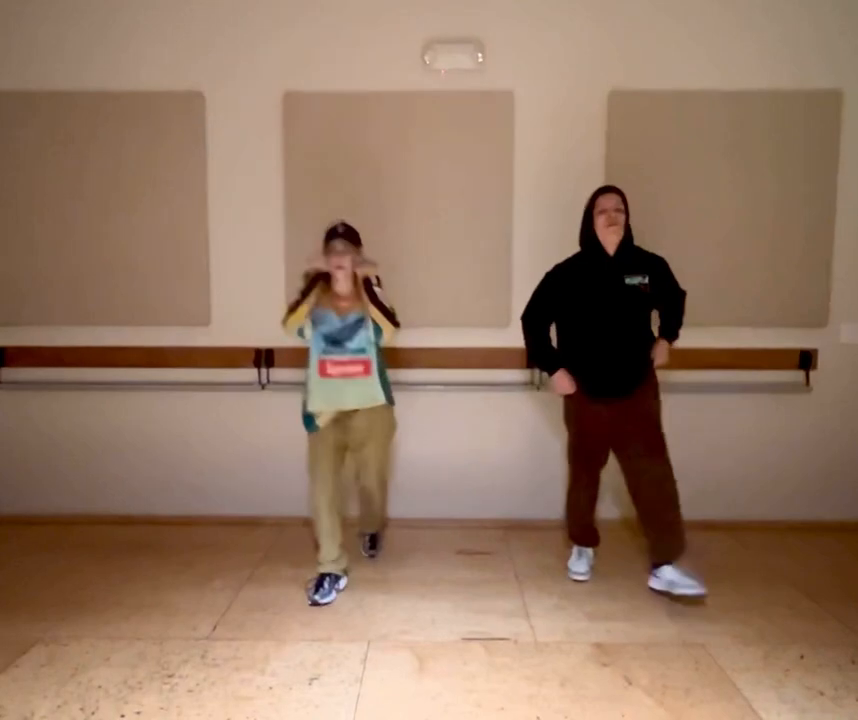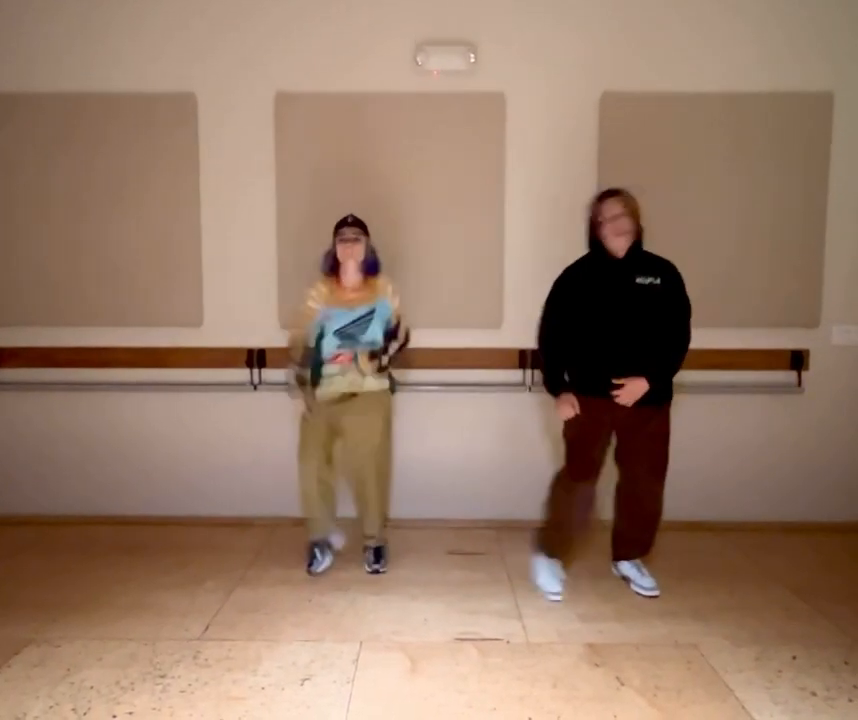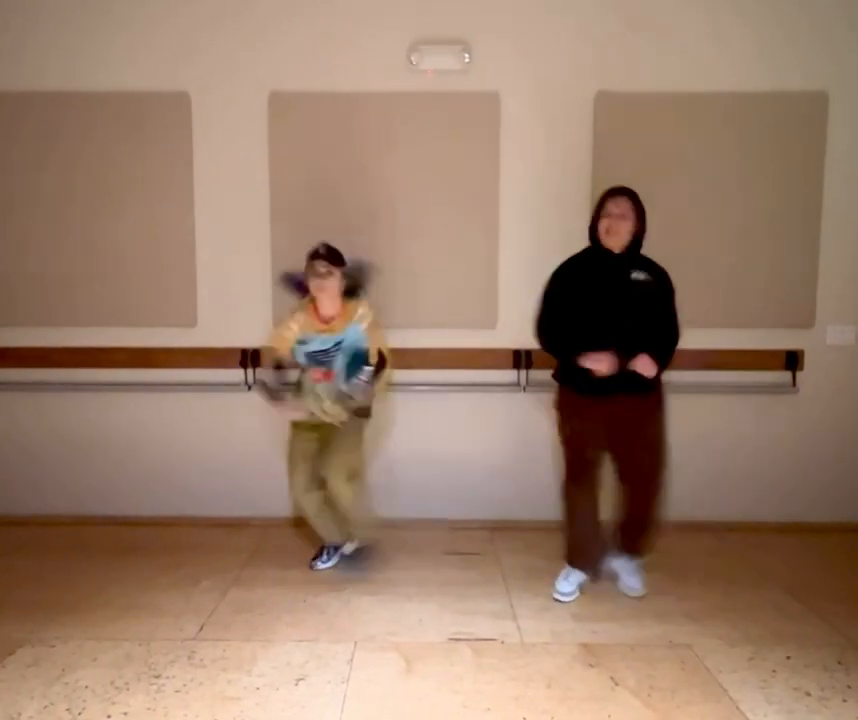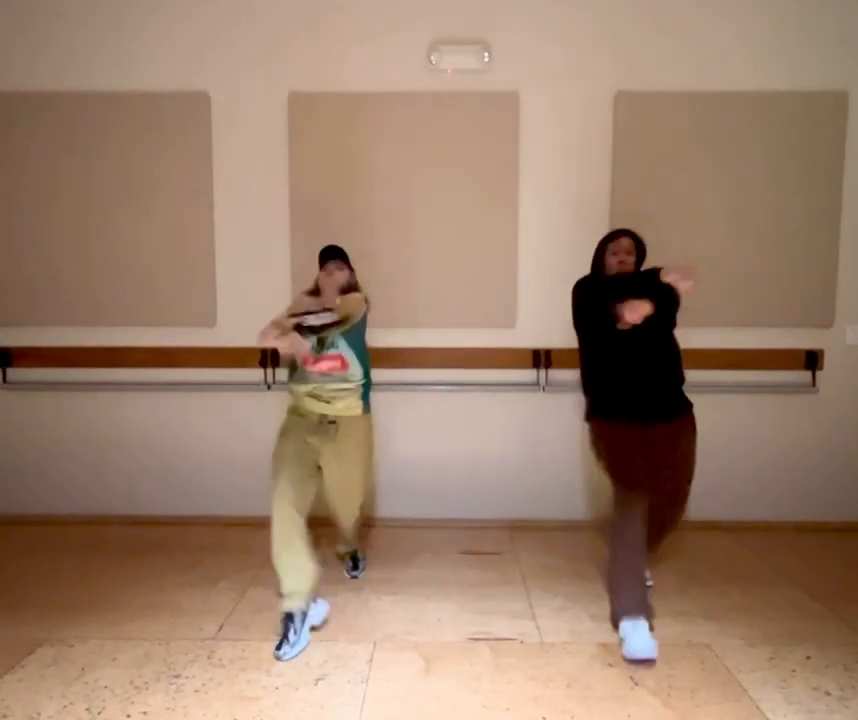
dt=1s
person 1, frame 1
left shoulder: (650, 266)
right shoulder: (568, 273)
left elbow: (674, 300)
right elbow: (533, 320)
left wrist: (667, 338)
right wrist: (553, 368)
left hip: (637, 387)
right hip: (586, 392)
left knee: (652, 470)
right knee: (584, 471)
left ankle: (665, 565)
right ankle: (583, 545)
person 1, frame 2
left shoulder: (662, 273)
right shoulder: (578, 276)
left elbow: (678, 336)
right elbow: (551, 336)
left wrist: (651, 378)
right wrist: (559, 390)
left hip: (647, 397)
right hip: (589, 396)
left knee: (645, 481)
right knee: (580, 473)
left ankle: (629, 558)
right ankle: (549, 554)
person 1, frame 3
left shoulder: (651, 275)
right shoulder: (572, 271)
left elbow: (667, 332)
right elbow: (549, 331)
left wrist: (653, 357)
right wrist: (582, 356)
left hip: (638, 395)
right hip: (580, 394)
left knee: (643, 477)
right knee: (581, 478)
left ankle: (626, 553)
right ankle: (579, 563)
person 1, frame 4
left shoulder: (655, 285)
right shoulder: (589, 292)
left elbow: (668, 301)
right elbow: (605, 310)
left wrist: (648, 305)
right wrist: (664, 286)
left hip: (671, 417)
right hip: (615, 419)
left knee: (668, 502)
right knee: (633, 495)
left ankle: (631, 565)
right ankle: (632, 617)
person 2, frame 1
left shoulder: (370, 295)
right shoulder: (316, 298)
left elbow: (389, 328)
right elbow: (291, 324)
left wrist: (369, 283)
right wrist: (313, 279)
left hip: (371, 407)
right hip: (325, 409)
left knee: (373, 481)
right knee: (324, 488)
left ankle: (371, 530)
right ankle: (331, 569)
person 2, frame 2
left shoulder: (383, 289)
right shoulder: (320, 292)
left elbow: (401, 336)
right elbow: (301, 341)
left wrist: (374, 362)
right wrist: (304, 384)
left hip: (371, 393)
right hip: (326, 394)
left knee: (371, 468)
right knee: (312, 461)
left ankle: (374, 542)
right ankle: (323, 536)
person 2, frame 3
left shoulder: (360, 313)
right shoulder: (299, 319)
left elbow: (379, 362)
right elbow: (279, 358)
left hip: (344, 415)
right hip: (307, 415)
left knee: (340, 476)
right knee: (303, 488)
left ankle: (352, 538)
right ankle: (337, 540)
person 2, frame 4
left shoulder: (355, 304)
right shoulder: (301, 308)
left elbow: (334, 315)
right elbow: (275, 335)
left wrist: (292, 330)
right wrist: (289, 341)
left hip: (347, 418)
right hip: (302, 416)
left knee: (347, 503)
right knee: (285, 503)
left ankle: (350, 548)
right ankle: (298, 608)
